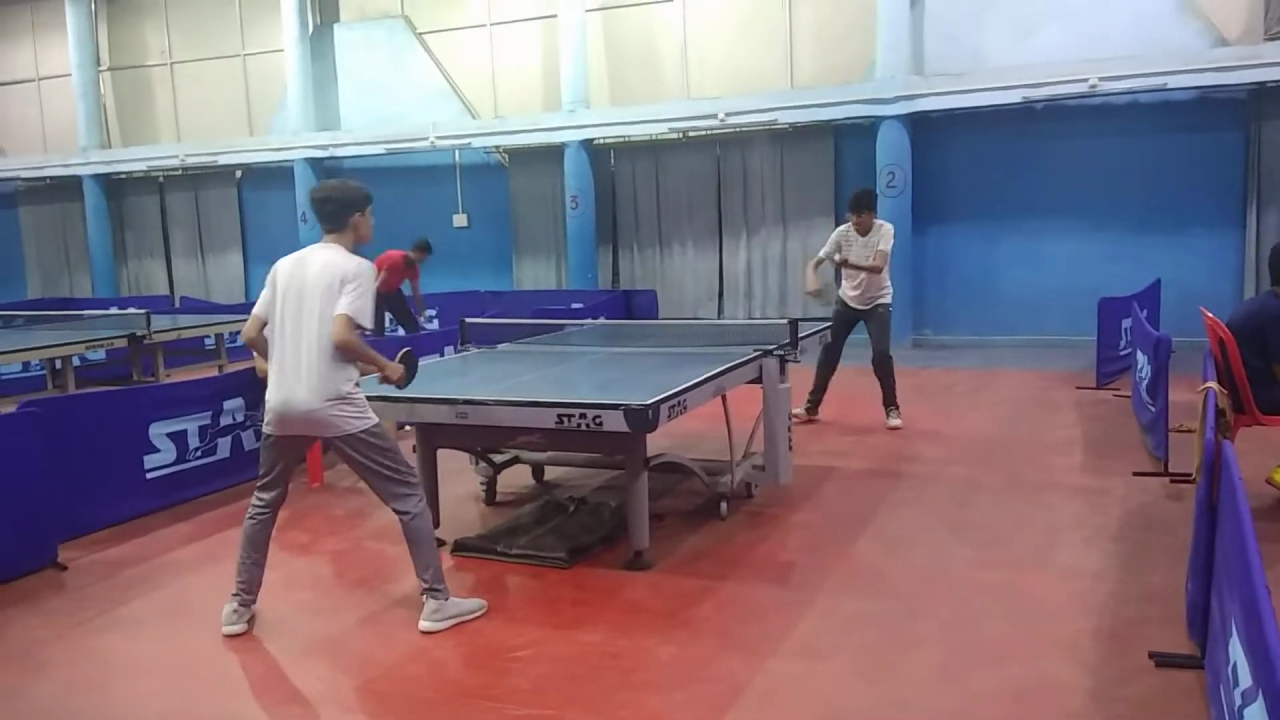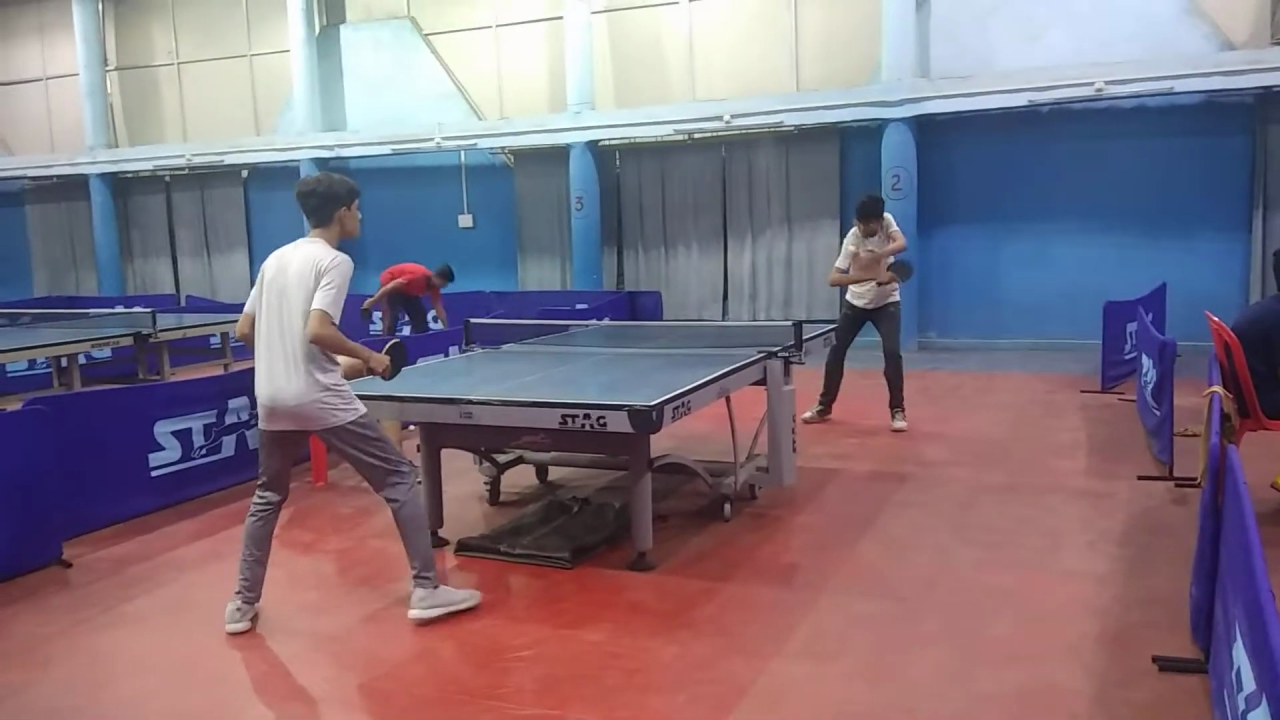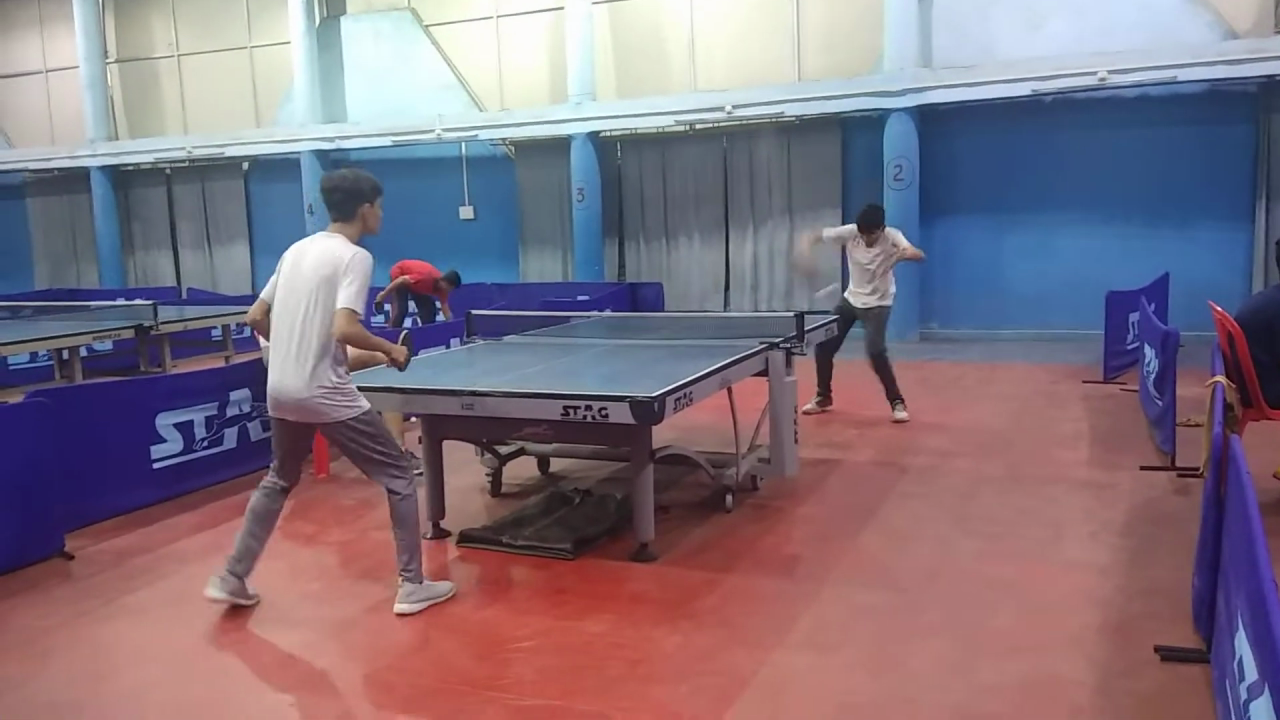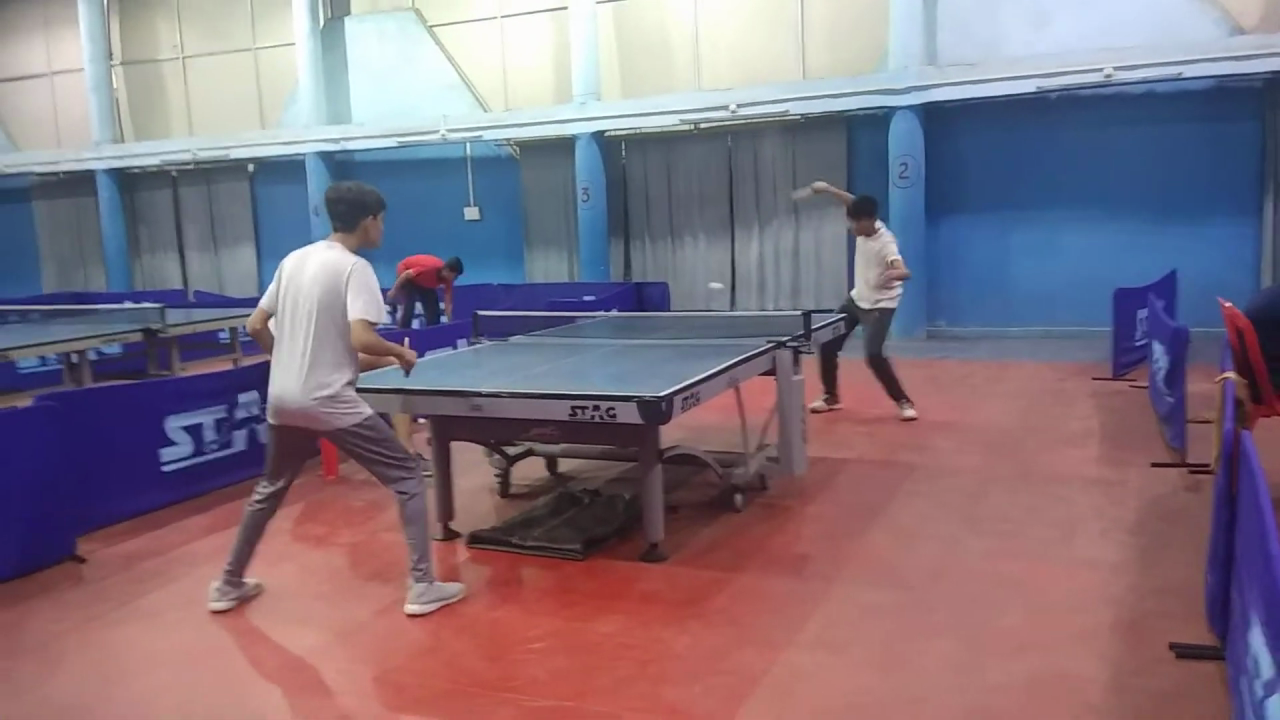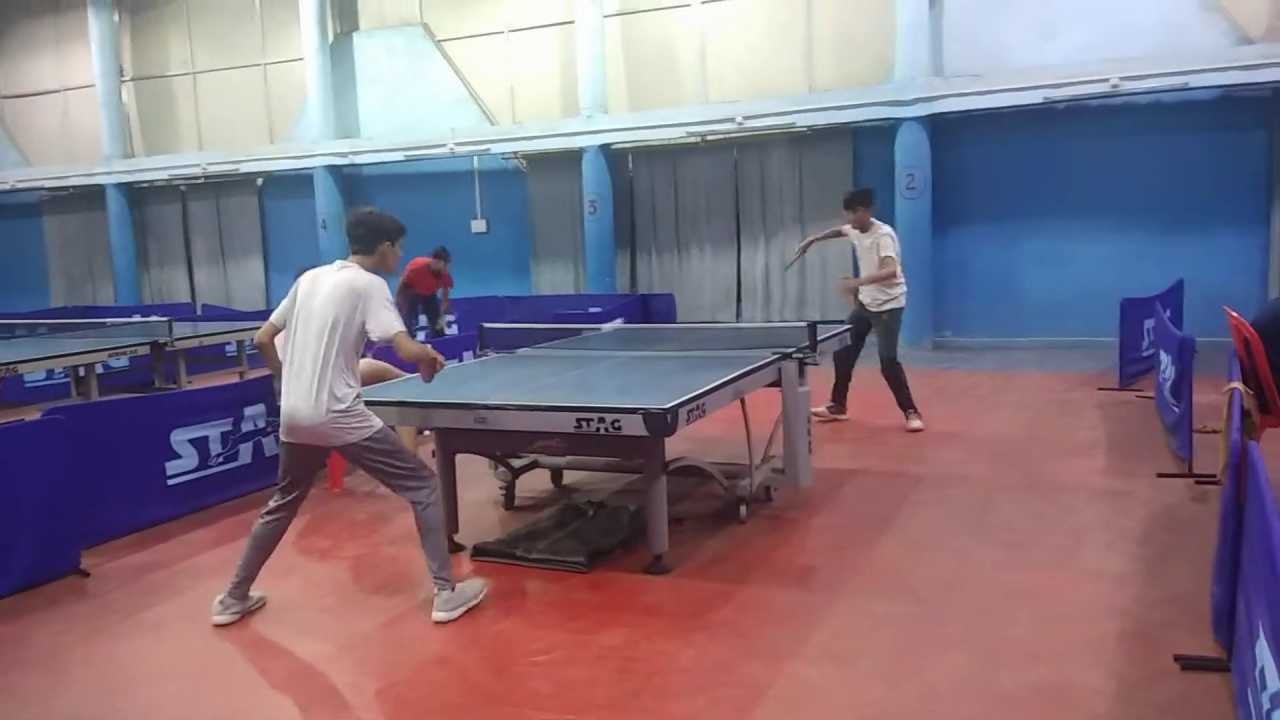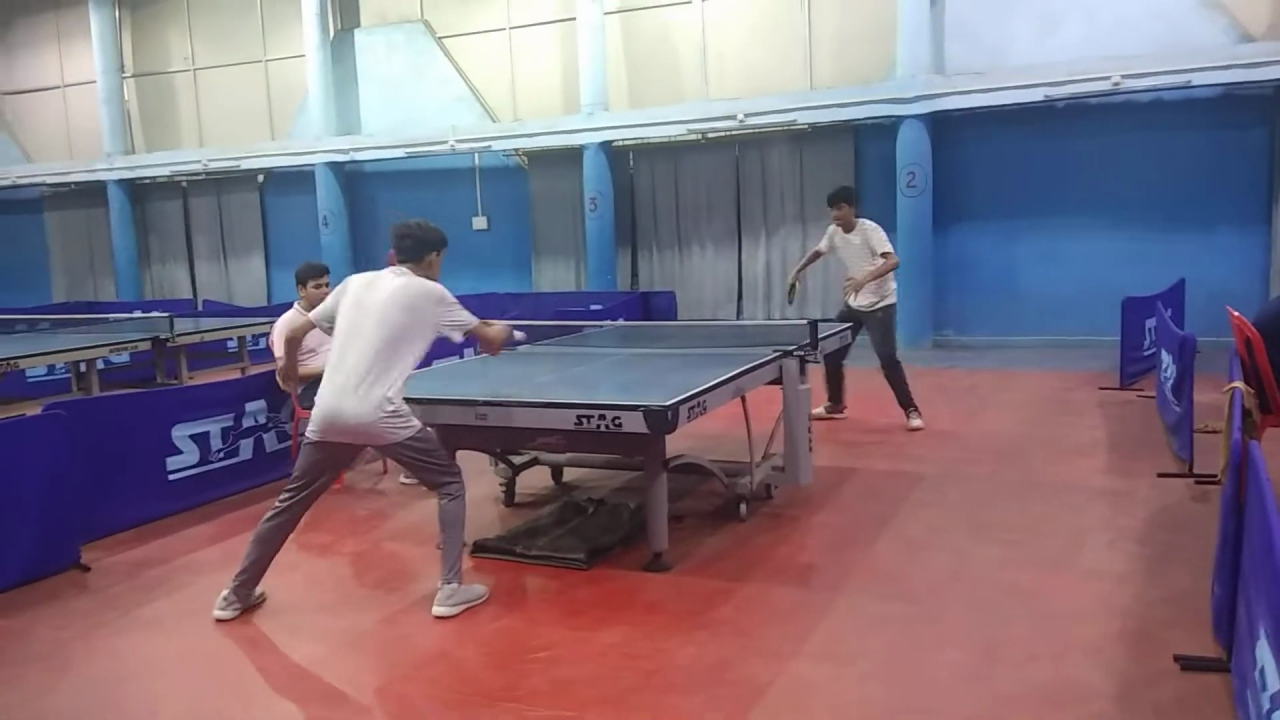
dt=0.2s
person 1, frame 1
left shoulder: (284, 266)
right shoulder: (356, 267)
left elbow: (251, 335)
right elbow: (341, 336)
right wrist: (386, 367)
left hip: (281, 406)
right hip: (336, 406)
left knee: (265, 501)
right knee: (407, 494)
left ankle: (240, 606)
right ankle: (437, 601)
person 1, frame 2
left shoulder: (274, 260)
right shoulder: (334, 261)
left elbow: (245, 330)
right elbow: (317, 330)
right wrist: (369, 357)
left hip: (273, 400)
right hip: (324, 399)
left knee: (268, 497)
right knee: (400, 480)
left ankle: (243, 603)
right ankle: (426, 589)
person 1, frame 3
left shoulder: (294, 252)
right shoulder: (354, 257)
left elbow: (257, 318)
right elbow: (343, 330)
right wrist: (391, 349)
left hip: (281, 391)
right hip: (328, 394)
left knee: (279, 481)
right knee: (399, 474)
left ankle: (232, 579)
right ankle: (411, 585)
person 1, frame 4
left shoulder: (292, 260)
right shoulder: (355, 268)
left elbow: (256, 326)
right elbow: (362, 341)
right wrist: (401, 352)
left hip: (282, 400)
right hip: (330, 401)
left knee: (272, 486)
right knee: (407, 477)
left ankle: (229, 584)
right ankle: (422, 585)
person 1, frame 5
left shoulder: (308, 279)
right shoulder: (368, 285)
left elbow: (263, 339)
right elbow: (406, 349)
right wrist: (432, 358)
left hip: (295, 416)
right hip: (340, 416)
left knee: (283, 503)
right knee: (422, 487)
left ankle: (234, 597)
right ankle: (446, 593)
person 1, frame 6
left shoulder: (355, 283)
right shoulder: (428, 292)
left elbow: (295, 332)
right elbow: (490, 337)
left wrist: (288, 368)
right wrist: (500, 332)
left hip: (330, 413)
right hip: (380, 415)
left knee: (292, 500)
right knee: (450, 483)
left ankle: (237, 594)
right ankle: (451, 589)
person 2, frame 1
left shoulder: (885, 230)
right shoulder: (842, 233)
left elbow: (878, 267)
right elbow: (815, 262)
left wrist: (850, 264)
right wrist: (812, 280)
left hip: (878, 301)
right hip: (847, 301)
left knee: (881, 354)
right knee: (829, 351)
left ankle: (892, 409)
right ankle: (812, 406)
person 2, frame 2
left shoulder: (888, 221)
right shoulder: (852, 239)
left elbow: (902, 244)
right elbow: (834, 279)
left wrist: (875, 256)
right wrist: (872, 277)
left hip: (887, 302)
right hip: (855, 302)
left knee: (892, 354)
right knee: (836, 351)
left ankle: (897, 411)
right ankle: (824, 406)
person 2, frame 3
left shoulder: (891, 237)
right shoulder: (849, 233)
left elbow: (919, 255)
right elbow: (813, 237)
left wrist: (904, 255)
right wrist: (804, 250)
left hip: (878, 304)
right hip: (850, 300)
left knee: (875, 351)
right knee: (824, 345)
left ankle: (897, 402)
right ankle: (823, 397)
person 2, frame 4
left shoulder: (886, 241)
right shoulder: (860, 226)
left elbow: (904, 273)
right elbow: (853, 202)
left wrist: (890, 274)
right wrist: (828, 188)
left hip: (881, 304)
right hip: (856, 299)
left knee: (874, 355)
right knee: (827, 344)
left ankle: (903, 401)
right ankle: (831, 396)
person 2, frame 5
left shoulder: (883, 234)
right shoulder: (856, 229)
left elbow: (891, 270)
right elbow: (841, 230)
left wrist: (859, 281)
right wrist: (813, 239)
left hip: (888, 305)
right hip: (864, 303)
left knee: (888, 360)
right knee: (843, 352)
left ankle: (910, 412)
right ankle: (837, 405)
person 2, frame 6
left shoulder: (871, 230)
right shoulder: (834, 232)
left elbow: (893, 262)
right elbow: (818, 252)
left wrist: (864, 279)
right wrist: (796, 273)
left hip: (880, 304)
right hip: (853, 303)
left knee: (887, 358)
right knee: (832, 352)
left ankle: (911, 410)
right ankle: (835, 404)
